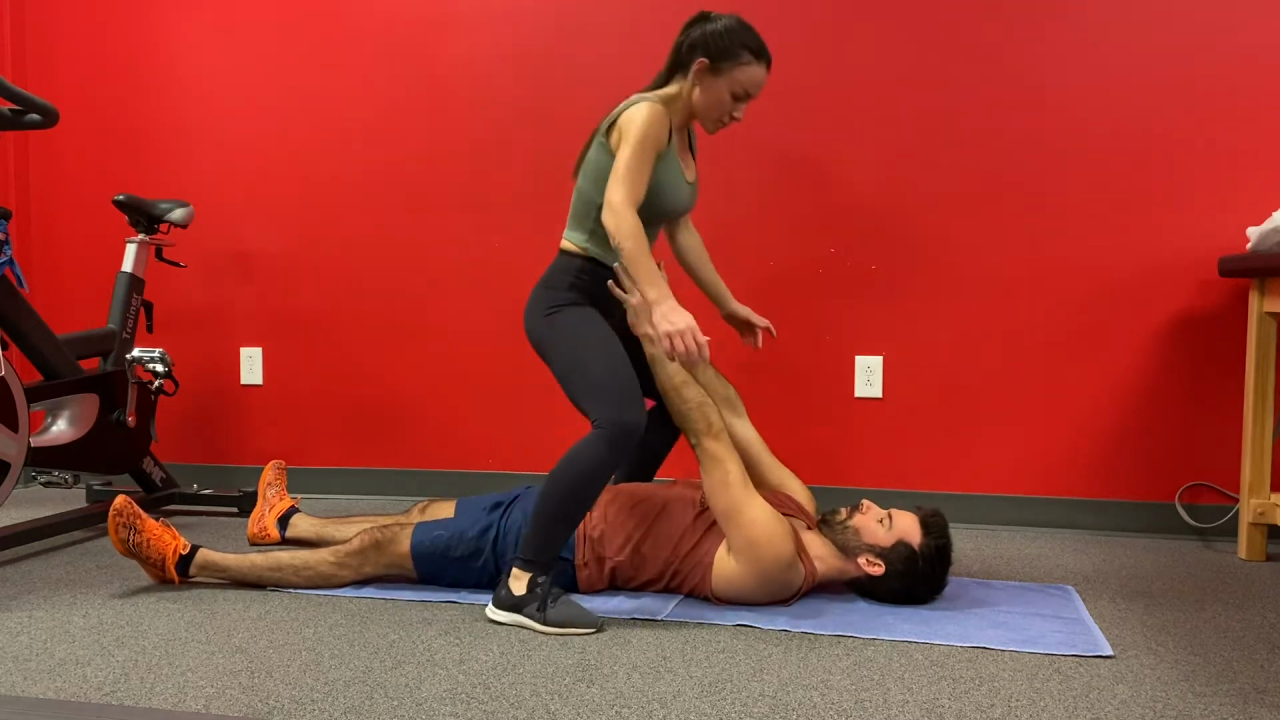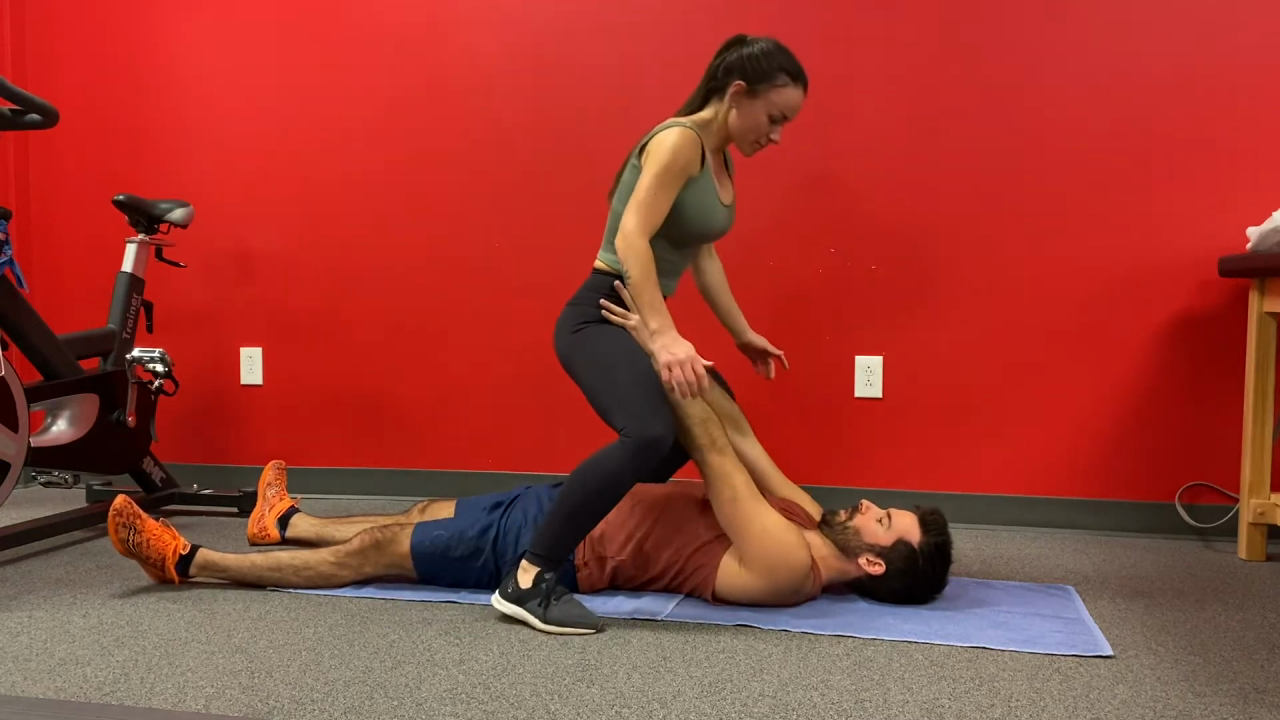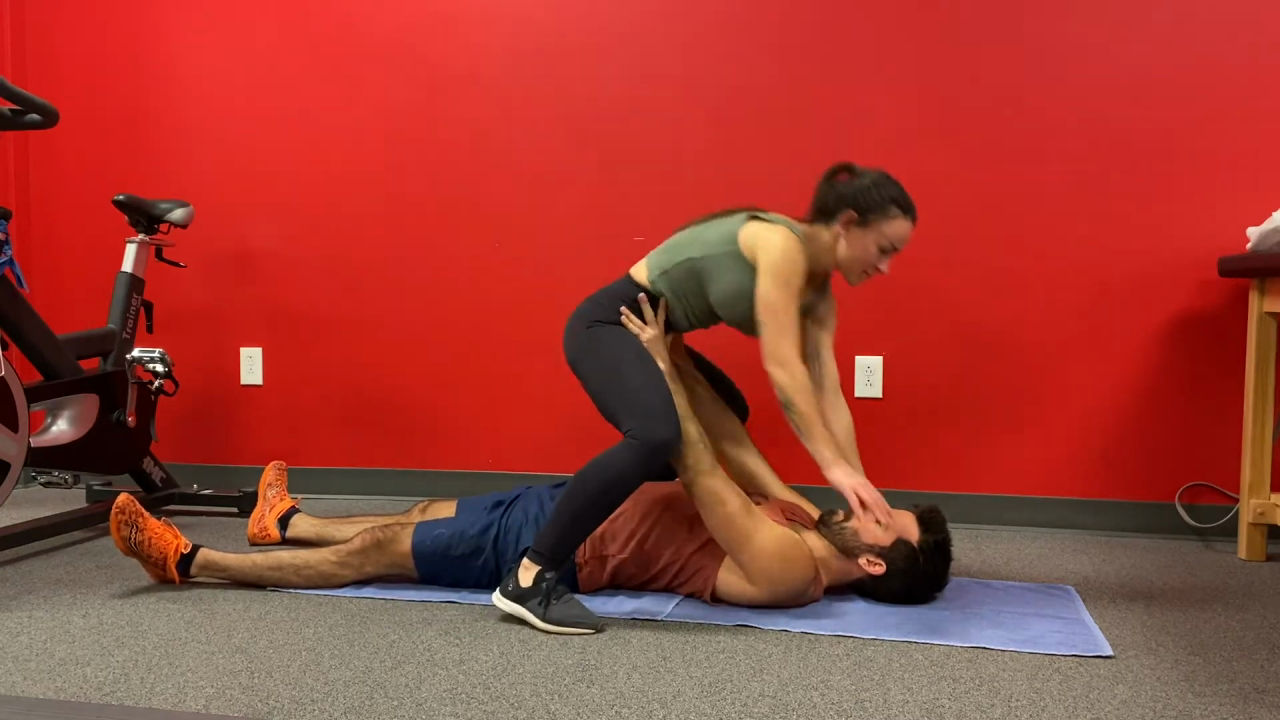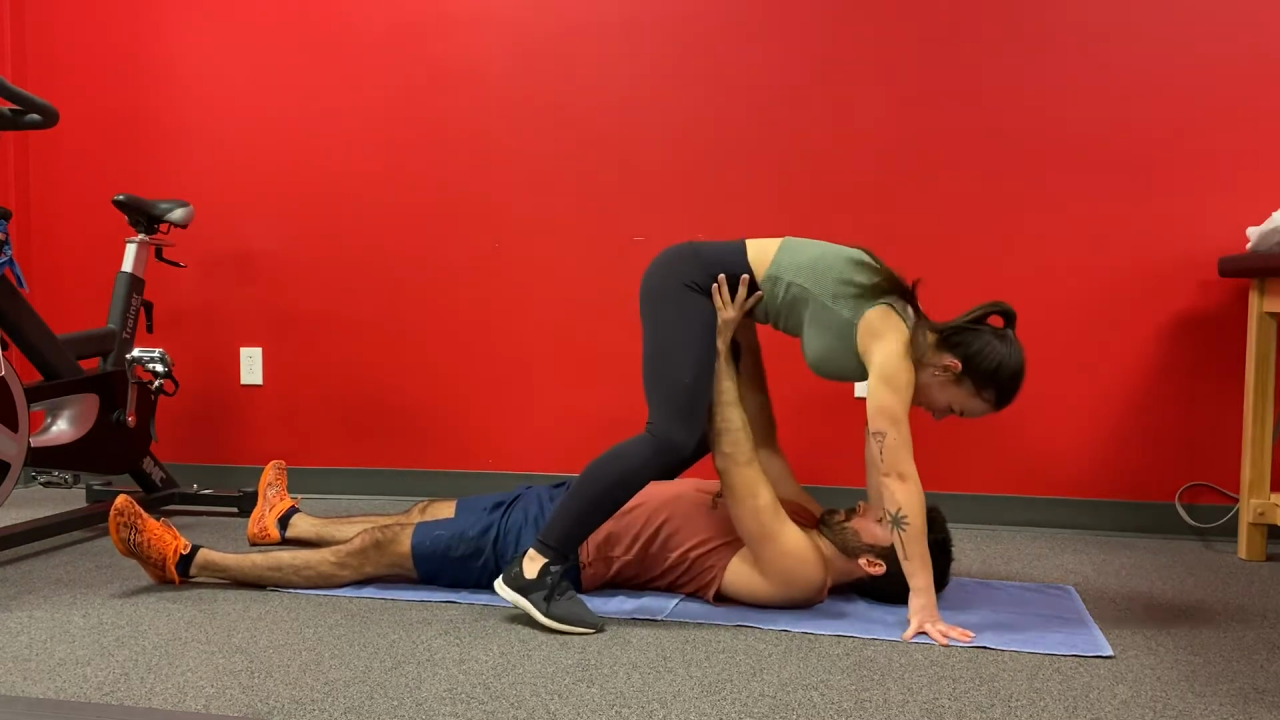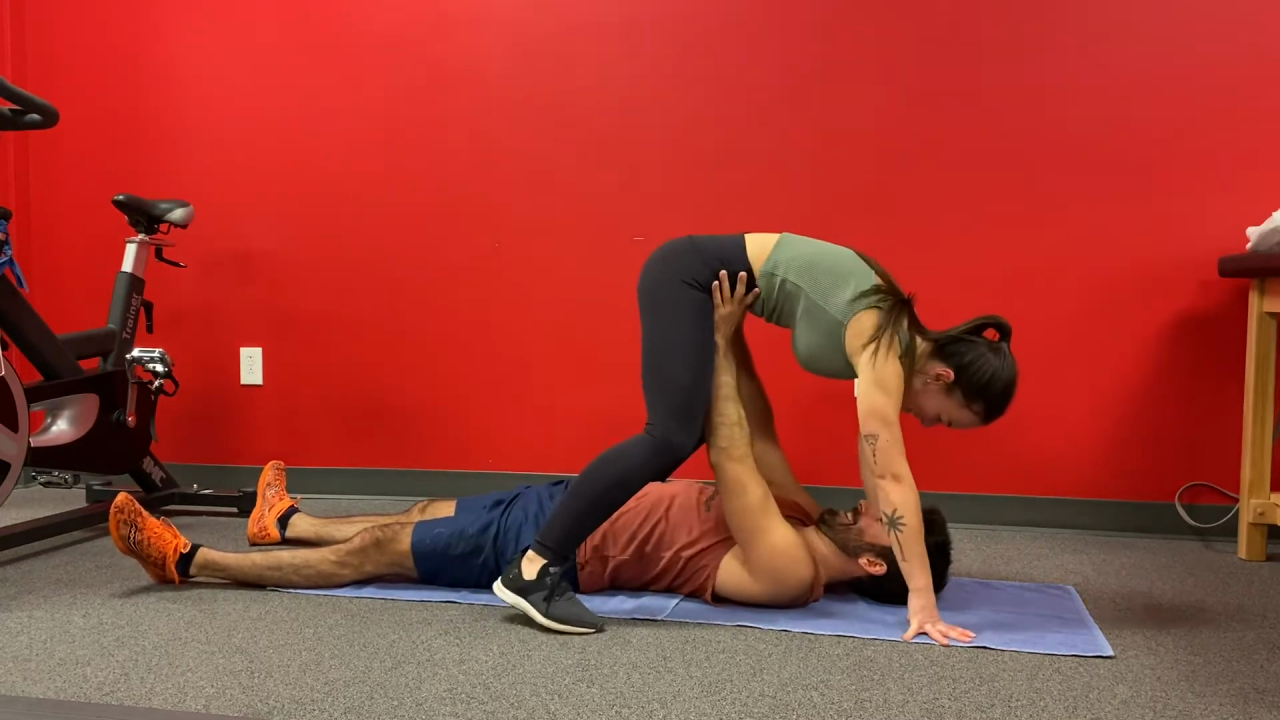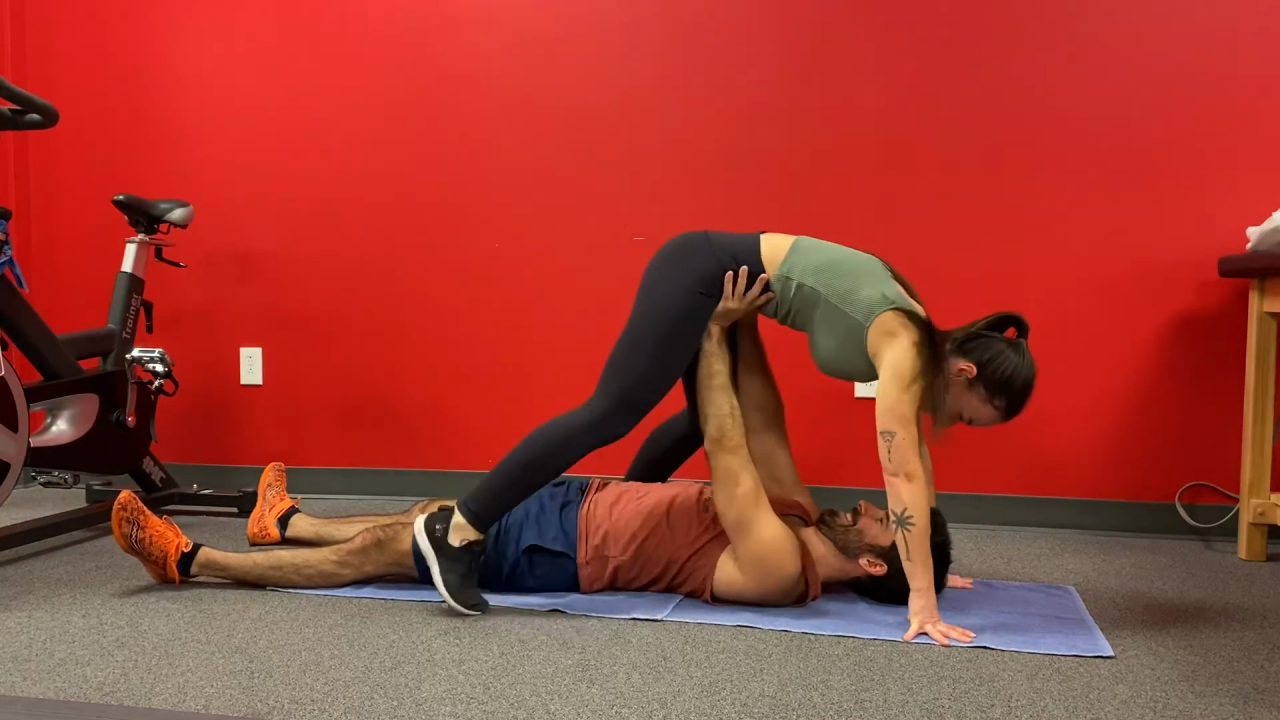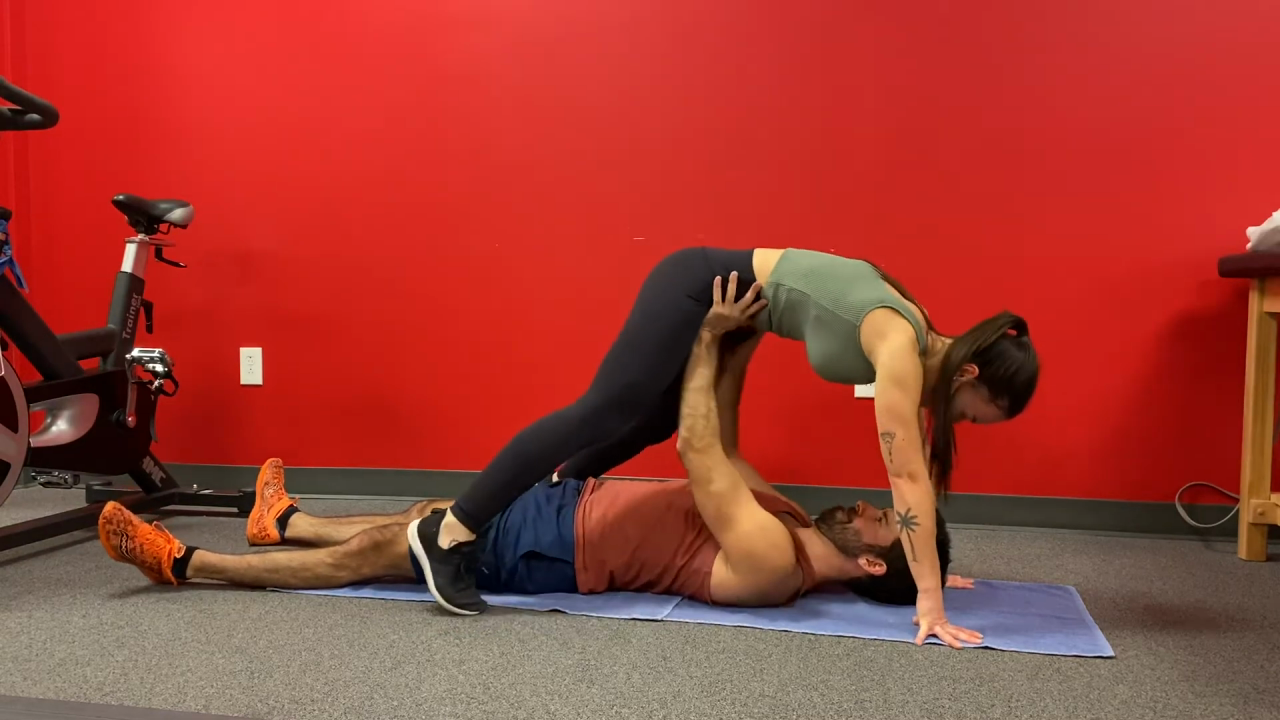
dt=0.5s
person 1, frame 1
left shoulder: (776, 561)
right shoulder: (800, 515)
left elbow: (710, 440)
right elbow: (733, 421)
left wrist: (649, 335)
right wrist: (671, 329)
left hip: (564, 547)
right hip: (578, 506)
left knee: (378, 554)
right knee: (424, 516)
left ankle: (190, 561)
right ankle: (284, 523)
person 1, frame 2
left shoulder: (791, 567)
right shoulder: (805, 520)
left elbow: (716, 456)
right elbow: (733, 437)
left wrist: (659, 349)
left hip: (562, 548)
left knee: (379, 551)
right knee: (421, 515)
left ankle: (187, 561)
right ankle: (285, 522)
person 1, frame 3
left shoulder: (790, 570)
right shoulder: (803, 521)
left elbow: (705, 482)
right elbow: (732, 447)
left wrist: (657, 368)
right wrist: (674, 352)
left hip: (562, 548)
left knee: (380, 552)
right knee: (423, 518)
left ankle: (191, 563)
right ankle: (286, 524)
person 1, frame 4
left shoulder: (798, 573)
right shoulder: (806, 524)
left elbow: (736, 471)
right elbow: (757, 450)
left wrist: (717, 350)
right wrist: (741, 341)
left knee: (377, 552)
right knee: (423, 514)
left ankle: (189, 559)
right ankle: (285, 520)
person 1, frame 5
left shoulder: (789, 572)
right shoulder: (804, 522)
left elbow: (731, 460)
right elbow: (751, 444)
left wrist: (718, 341)
right wrist: (733, 333)
left hip: (564, 546)
left knee: (378, 553)
right knee: (423, 516)
left ankle: (190, 559)
right ankle: (285, 523)
person 1, frame 6
left shoulder: (781, 568)
right shoulder: (802, 524)
left elbow: (726, 454)
right elbow: (761, 433)
left wrist: (712, 332)
right wrist: (742, 327)
left hip: (561, 547)
right hip: (583, 503)
left knee: (378, 553)
right knee: (424, 514)
left ankle: (190, 559)
right ankle: (282, 522)
person 1, frame 7
left shoulder: (774, 564)
right shoulder: (794, 529)
left elbow: (698, 454)
right elbow: (722, 453)
left wrist: (708, 340)
right wrist: (741, 355)
left hip: (559, 548)
right hip: (579, 501)
left knee: (377, 553)
right knee: (420, 517)
left ankle: (183, 563)
right ankle: (283, 522)
person 2, frame 1
left shoulder: (682, 133)
right shoulder: (646, 115)
left elbow: (679, 229)
right elbow: (618, 214)
left wrist: (727, 305)
right wrist: (662, 304)
left hip: (606, 301)
right hip: (568, 298)
right knee: (619, 423)
right ankle: (520, 585)
person 2, frame 2
left shoulder: (718, 156)
right shoulder: (680, 141)
left elbow: (702, 254)
right elbow: (631, 238)
left wrist: (743, 334)
right wrist: (665, 335)
left hip: (634, 320)
right hip: (599, 316)
right knee: (650, 434)
right ankle: (528, 580)
person 2, frame 3
left shoulder: (816, 284)
right shoulder: (784, 246)
left elbow: (826, 389)
right elbow: (781, 367)
left wrist: (855, 480)
right wrist: (833, 465)
right hip: (606, 326)
left knee: (727, 417)
right knee: (656, 437)
right ankle: (528, 579)
person 2, frame 4
left shoulder: (910, 337)
right shoulder: (893, 344)
left elbow: (882, 462)
right elbow: (899, 475)
right wrist: (922, 599)
left hip: (718, 288)
right hip: (692, 279)
left knee: (709, 428)
right knee: (672, 437)
left ankle: (599, 521)
right ankle: (535, 569)
person 2, frame 5
left shoulder: (902, 341)
right shoulder: (883, 346)
left elbow: (876, 460)
right elbow: (892, 475)
right wrist: (921, 599)
left hip: (711, 279)
right hip: (689, 274)
left knee: (710, 419)
right knee: (672, 435)
left ankle: (610, 519)
right ankle: (534, 571)
person 2, frame 6
left shoulder: (924, 344)
right shoulder: (904, 346)
left elbow: (915, 463)
right elbow: (903, 475)
left wrist: (924, 567)
right wrist: (922, 600)
left hip: (720, 279)
right hip: (702, 271)
left knee: (708, 419)
right knee: (612, 413)
right ankle: (459, 529)
person 2, frame 7
left shoulder: (921, 345)
right shoulder: (899, 344)
left elbow: (918, 462)
right elbow: (906, 476)
left wrist: (927, 566)
right wrist: (930, 601)
left hip: (721, 297)
right hip: (700, 286)
left knee: (657, 420)
right knee: (602, 413)
right ankle: (451, 531)
